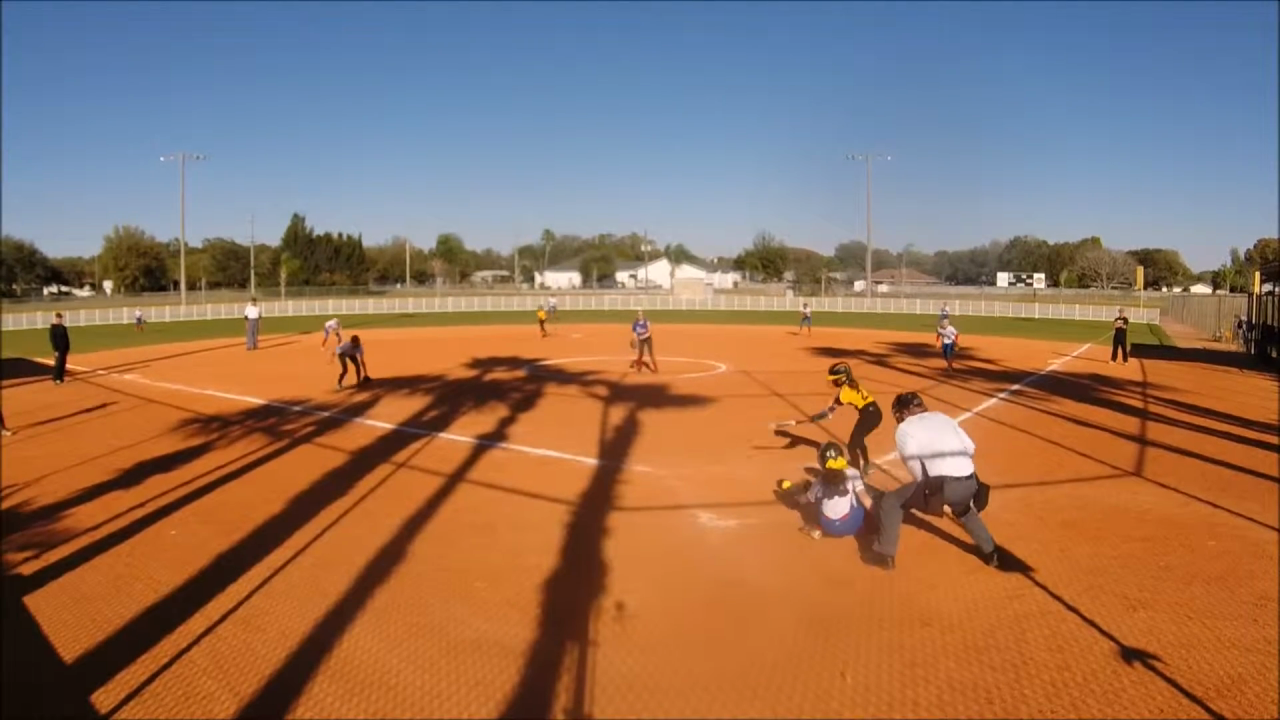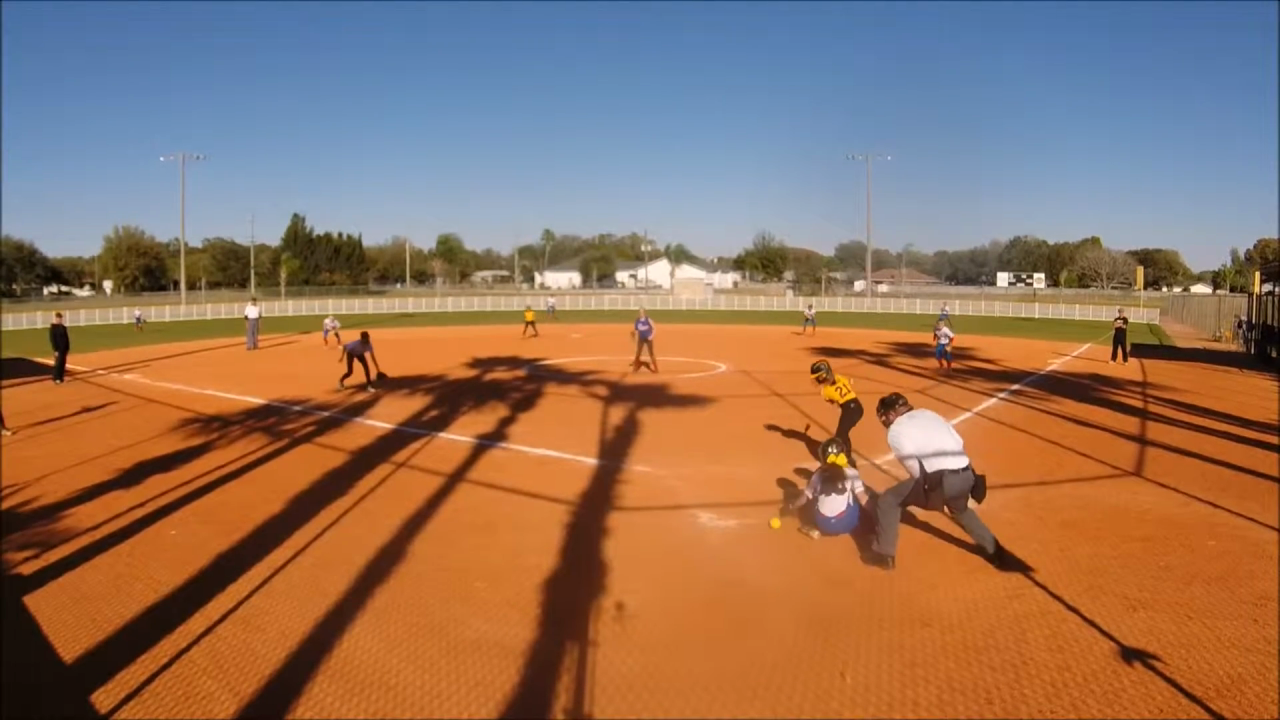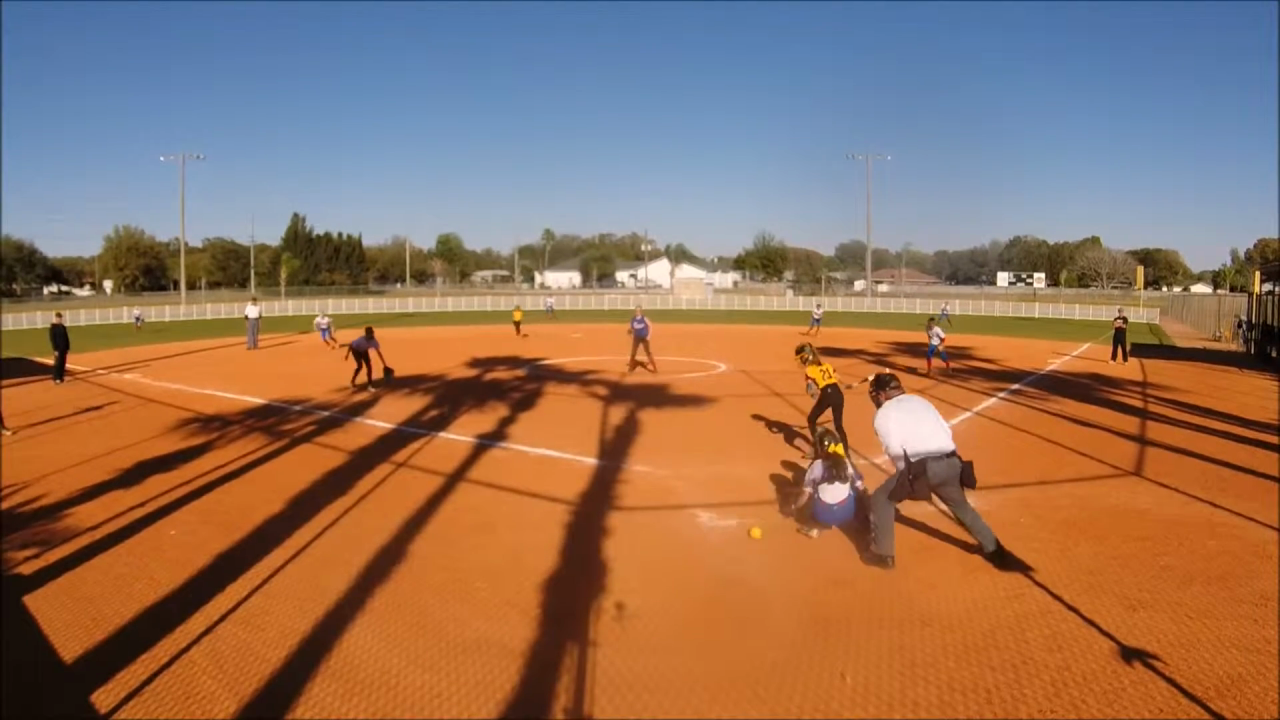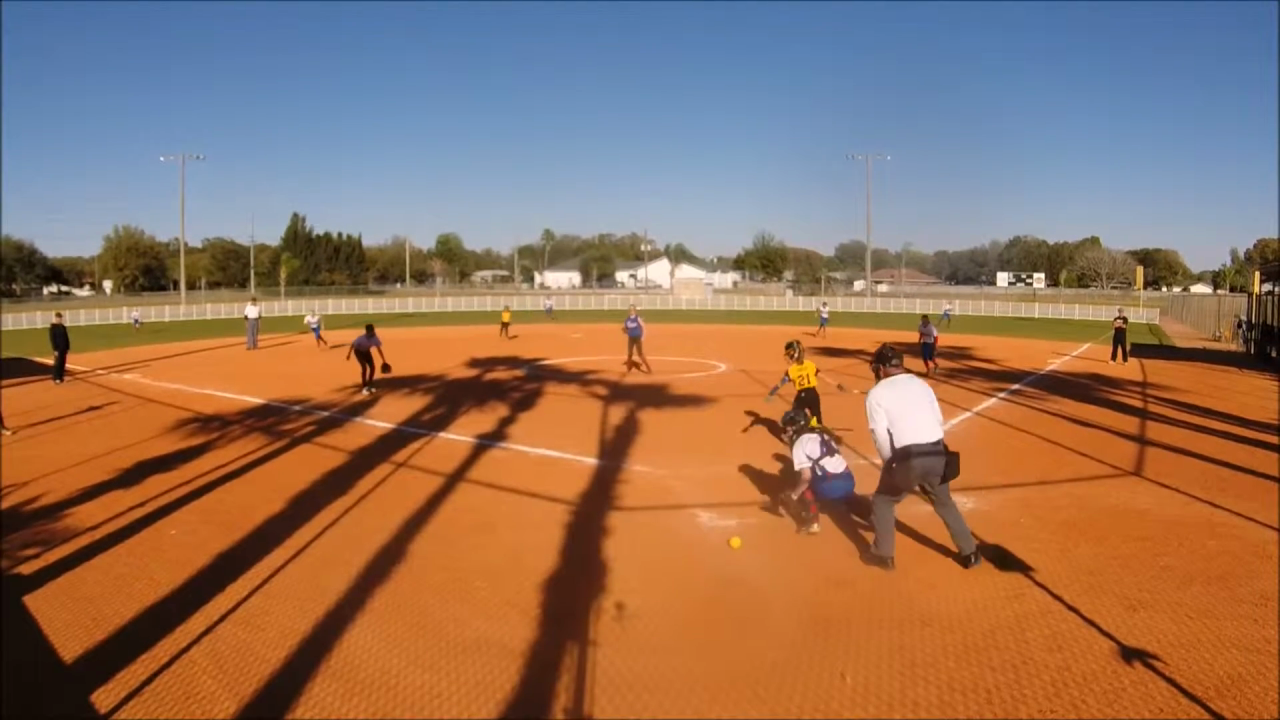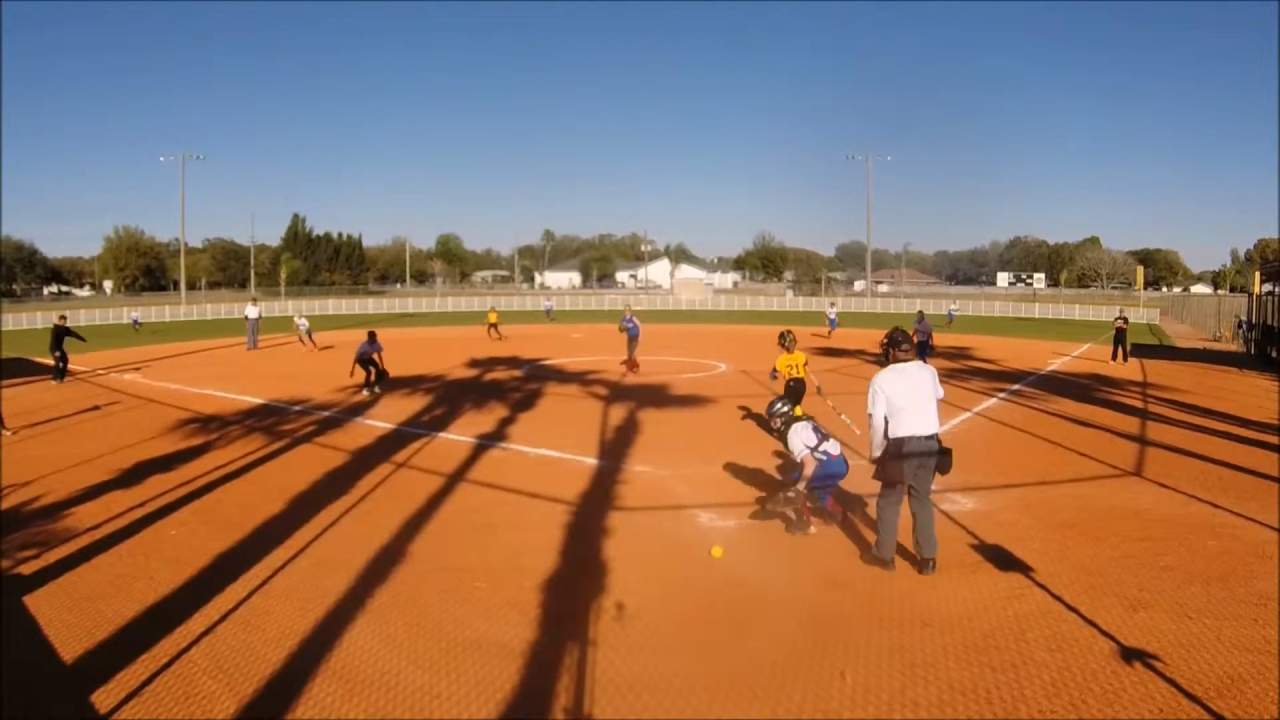
dt=0.2s
person 1, frame 1
left shoulder: (904, 429)
right shoulder: (943, 417)
left elbow: (912, 461)
right elbow: (969, 447)
left wrist: (925, 485)
left hip: (941, 485)
right hip: (969, 483)
left knee: (890, 502)
right knee: (964, 511)
left ankle: (884, 554)
right ankle: (991, 552)
person 1, frame 2
left shoulder: (895, 431)
right shoulder: (929, 414)
left elbow: (911, 462)
right elbow: (958, 443)
left wrist: (925, 484)
left hip: (939, 479)
right hip: (965, 475)
left knee: (887, 502)
right knee: (960, 510)
left ankle: (884, 554)
right ankle: (994, 551)
person 1, frame 3
left shoulder: (883, 415)
right shoulder: (920, 401)
left elbow: (896, 452)
right elbow: (947, 432)
left wrist: (908, 476)
left hip: (923, 467)
right hip: (951, 462)
left knee: (881, 500)
right knee: (961, 506)
left ankle: (882, 555)
right ankle: (992, 549)
person 1, frame 4
left shoulder: (877, 393)
right shoulder: (920, 384)
left elbow: (880, 434)
right elbow: (938, 418)
left wrist: (889, 463)
left hip: (908, 455)
right hip: (937, 452)
left knee: (883, 501)
right knee: (944, 503)
left ankle: (884, 555)
right ankle: (968, 553)
person 1, frame 5
left shoulder: (882, 378)
right shoulder: (928, 371)
left elbow: (877, 421)
left wrist: (876, 452)
left hip: (902, 446)
right hip: (930, 445)
left knee: (889, 500)
right knee: (922, 500)
left ankle: (884, 555)
right ankle: (926, 558)
